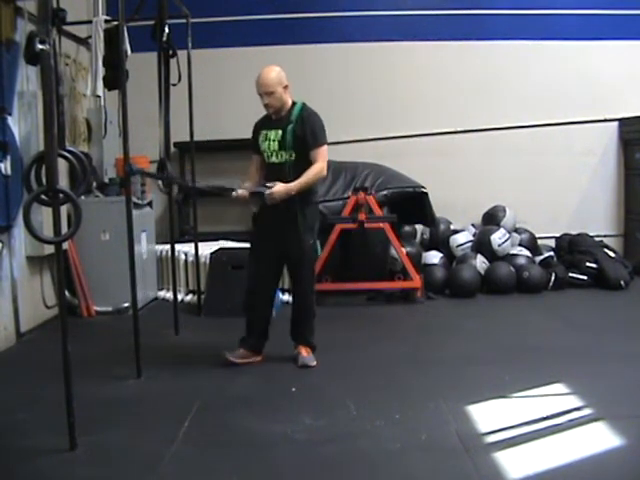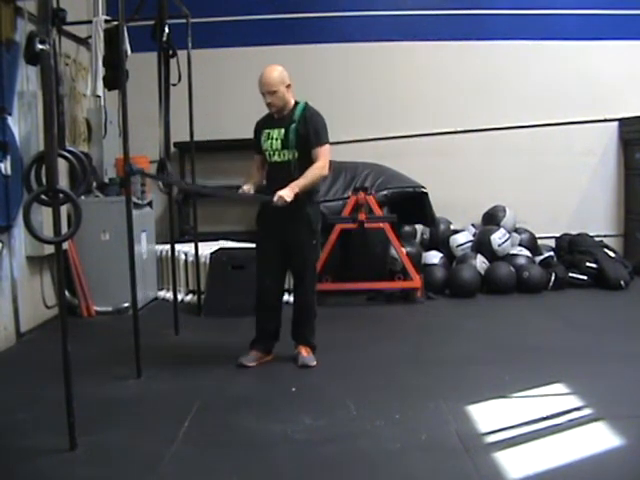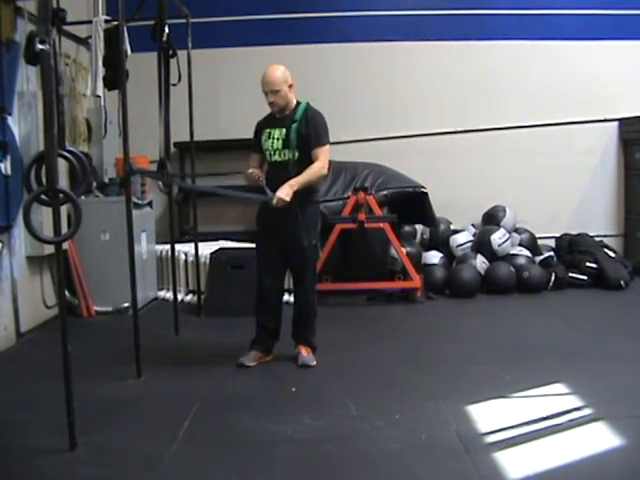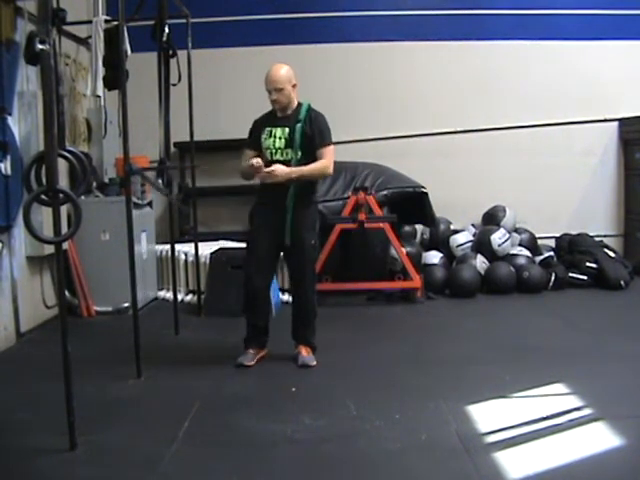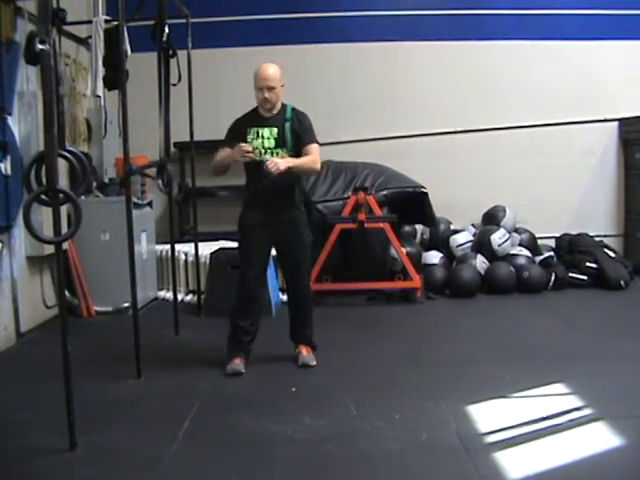
dt=0.3s
person 1, frame 1
left shoulder: (307, 119)
right shoulder: (261, 126)
left elbow: (321, 167)
left wrist: (290, 188)
right wrist: (246, 188)
left hip: (299, 213)
right hip: (268, 213)
left knee: (303, 282)
right knee: (258, 281)
left ankle: (304, 345)
right ankle: (252, 345)
person 1, frame 2
left shoulder: (309, 118)
right shoulder: (262, 125)
left elbow: (322, 166)
left wrist: (292, 189)
right wrist: (252, 185)
left hip: (302, 213)
right hip: (270, 213)
left knee: (304, 281)
right knee: (266, 283)
left ankle: (305, 344)
right ankle: (263, 345)
person 1, frame 3
left shoulder: (311, 118)
right shoulder: (263, 125)
left elbow: (322, 166)
right elbow: (257, 165)
left wrist: (291, 187)
right wrist: (253, 175)
left hip: (302, 212)
right hip: (270, 213)
left knee: (305, 281)
right knee: (267, 282)
left ankle: (305, 344)
right ankle: (263, 345)
person 1, frame 4
left shoulder: (313, 120)
right shoulder: (261, 124)
left elbow: (327, 165)
right elbow: (244, 169)
left wrist: (289, 172)
right wrist: (252, 166)
left hip: (300, 212)
right hip: (266, 212)
left knee: (303, 282)
right knee: (255, 279)
left ankle: (304, 344)
right ankle: (256, 343)
person 1, frame 5
left shoulder: (297, 119)
right shoulder: (243, 124)
left elbow: (315, 162)
right elbow: (216, 168)
left wrist: (287, 161)
right wrist: (233, 155)
left hip: (291, 214)
right hip: (256, 215)
left knee: (299, 282)
right knee: (249, 283)
left ankle: (304, 343)
right ankle: (239, 351)
